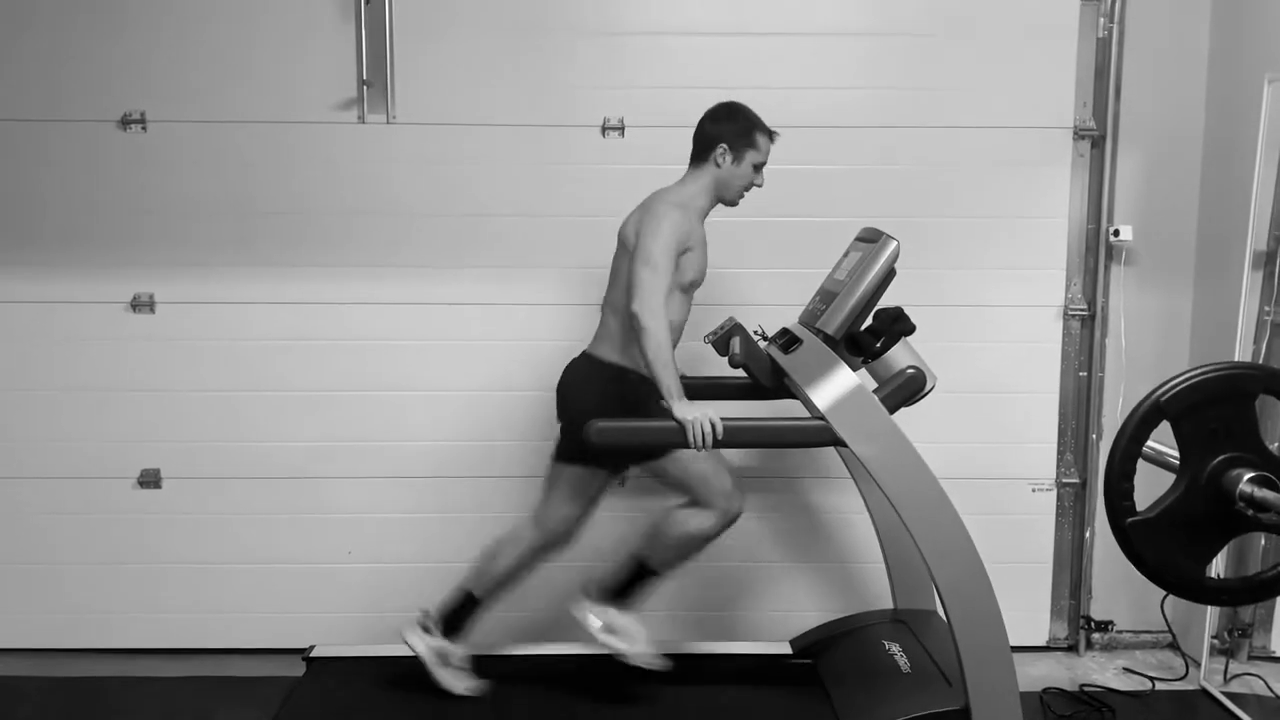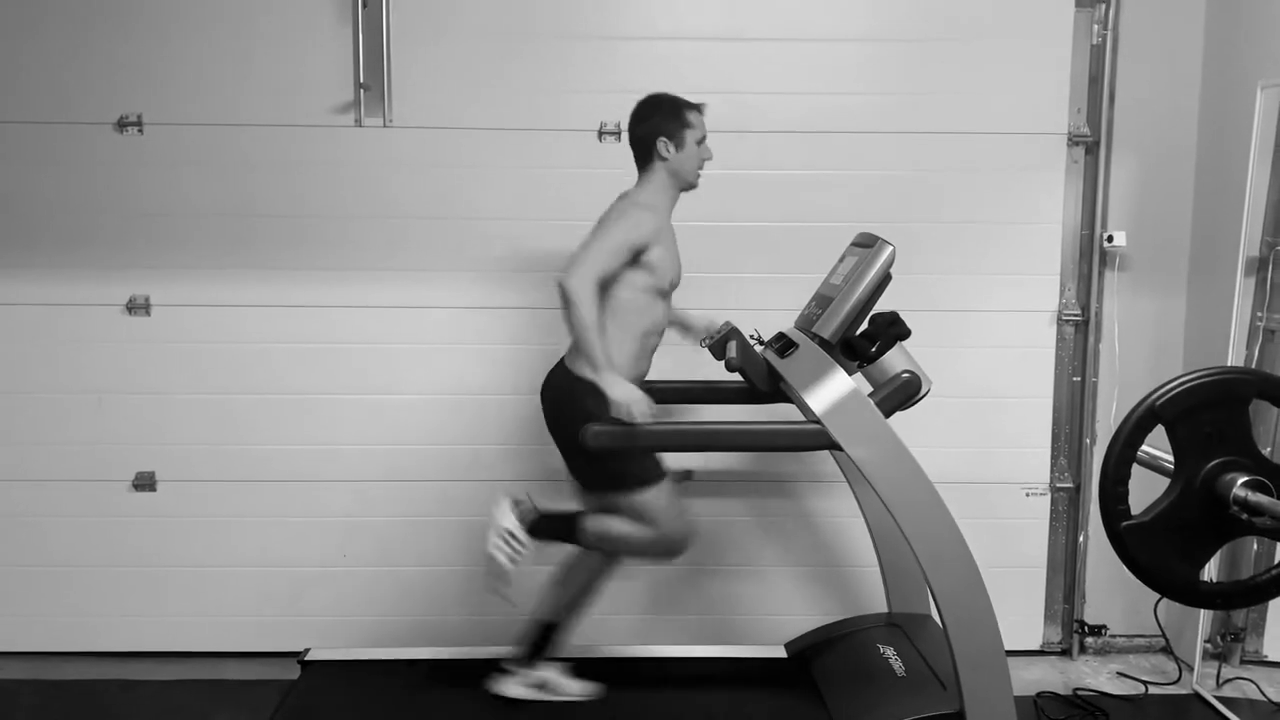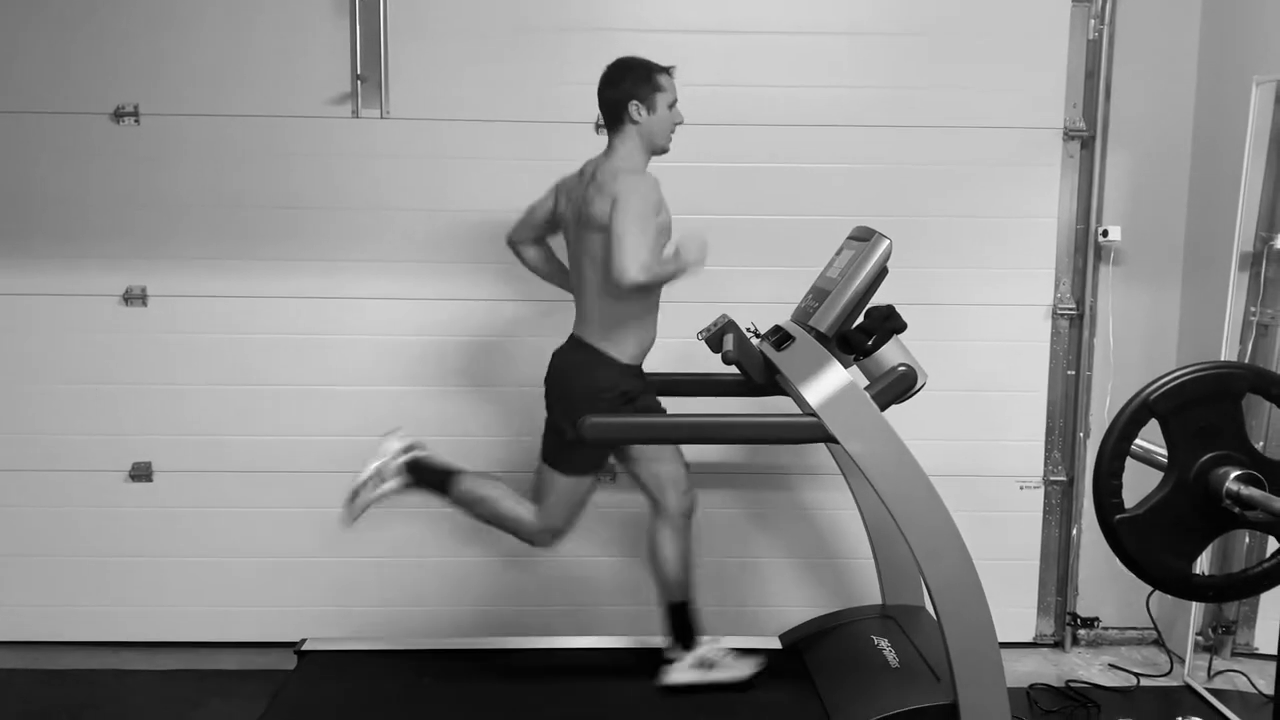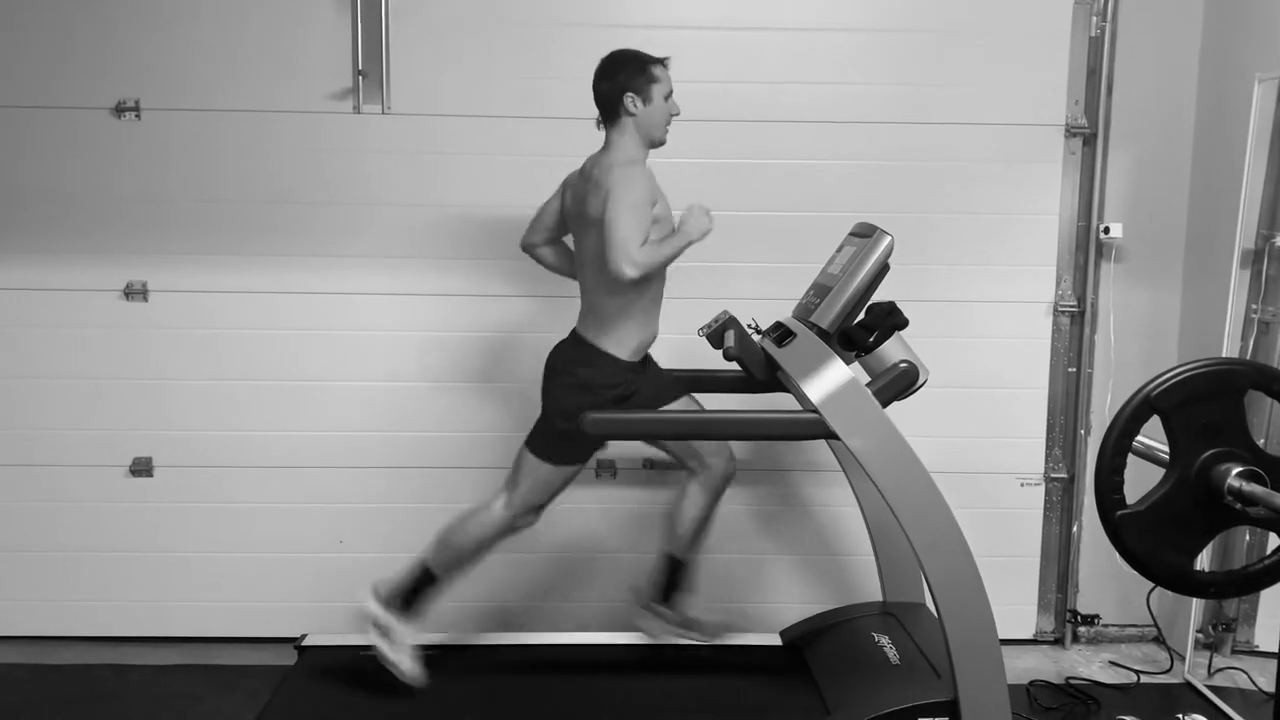
dt=0.5s
person 1, frame 1
left shoulder: (684, 215)
right shoulder: (670, 215)
right elbow: (645, 309)
left wrist: (669, 395)
right wrist: (678, 403)
left hip: (611, 386)
right hip: (609, 388)
left knee: (550, 525)
right knee: (722, 499)
left ankle: (442, 632)
right ankle: (608, 601)
person 1, frame 2
left shoulder: (645, 216)
right shoulder: (639, 214)
right elbow: (574, 281)
left wrist: (682, 324)
right wrist: (608, 377)
left hip: (596, 396)
right hip: (586, 398)
left knee: (613, 532)
right knee: (669, 534)
left ankle: (529, 665)
right ankle: (531, 521)
person 1, frame 3
left shoulder: (589, 175)
right shoulder: (632, 183)
left elbow: (520, 237)
right elbow: (630, 272)
right wrist: (681, 262)
left hip: (616, 375)
right hip: (592, 379)
left knee: (676, 504)
right knee: (542, 525)
left ankle: (688, 649)
right ankle: (411, 468)
person 1, frame 4
left shoulder: (595, 173)
right shoulder: (626, 174)
left elbow: (535, 241)
right elbow: (628, 266)
right wrist: (689, 233)
left hip: (627, 365)
right hip: (592, 373)
left knee: (718, 463)
right knee: (521, 507)
left ankle: (662, 601)
right ankle: (397, 606)
